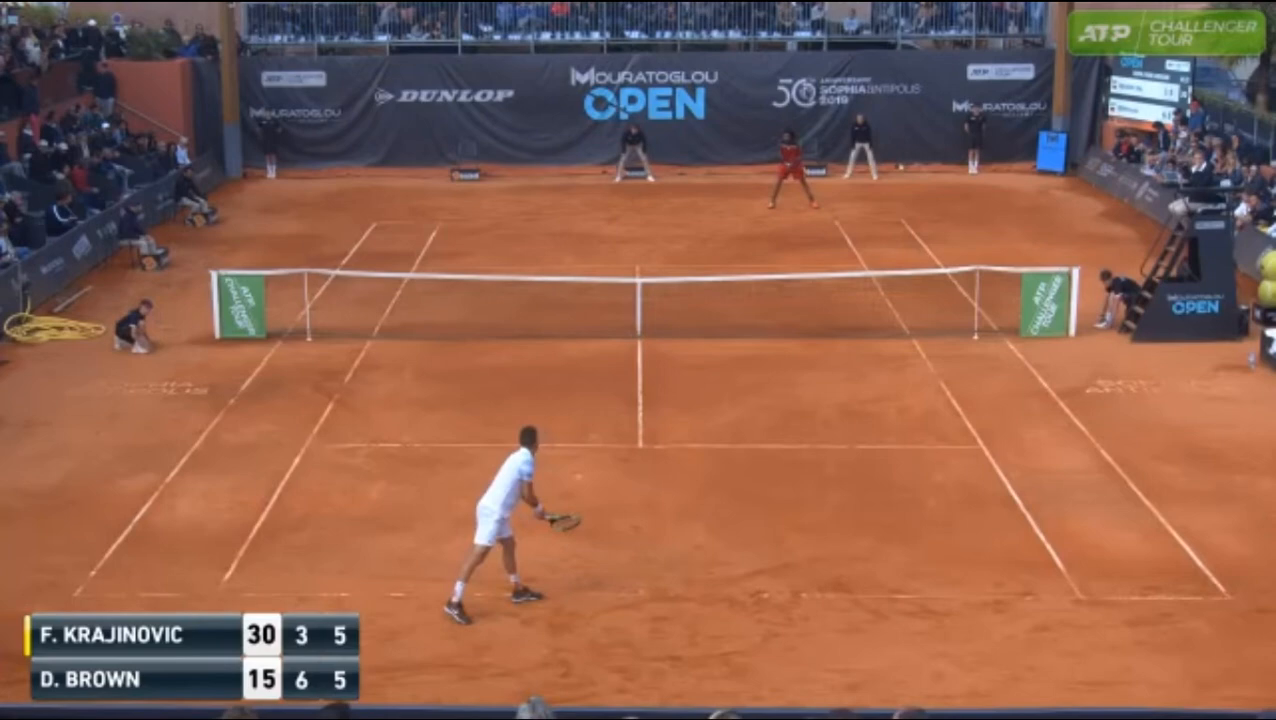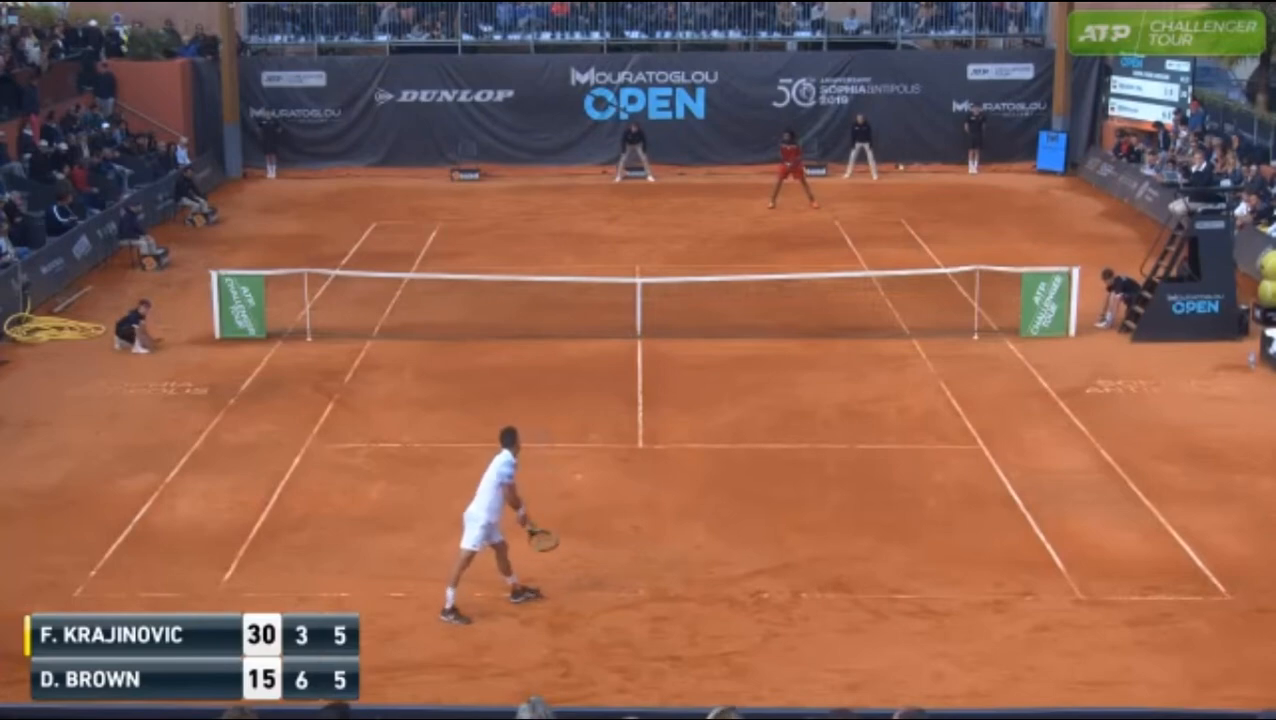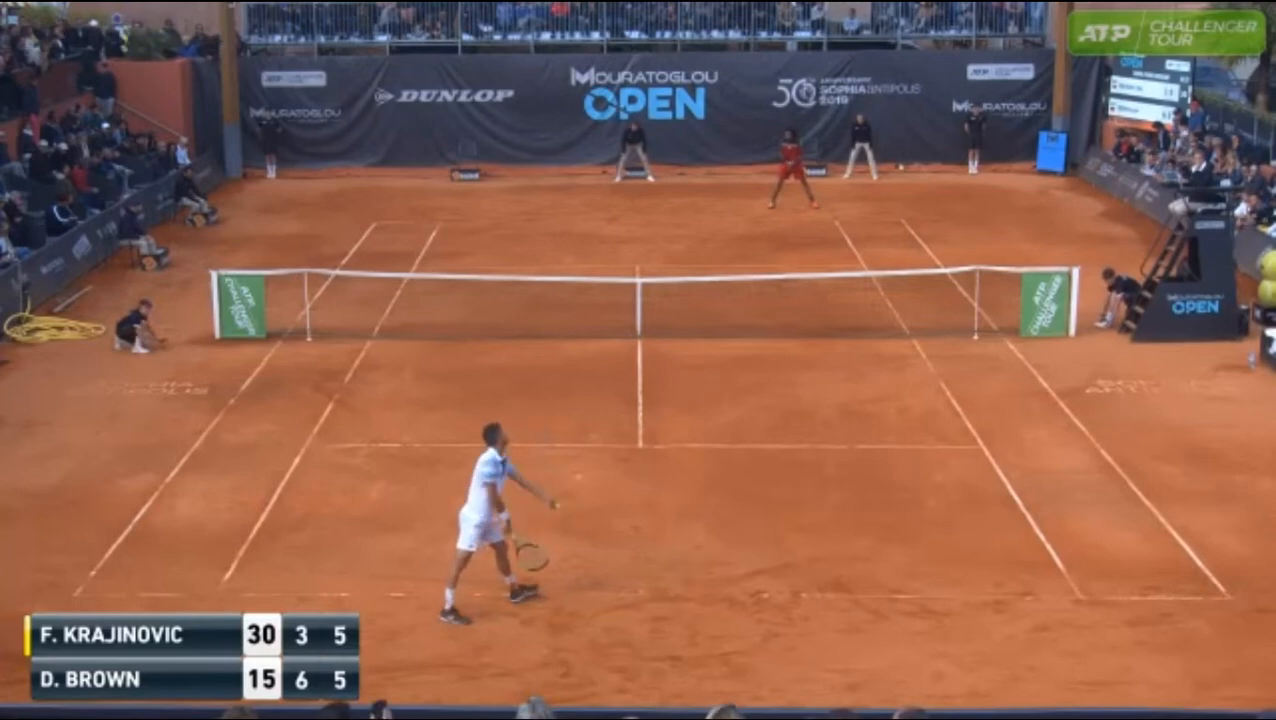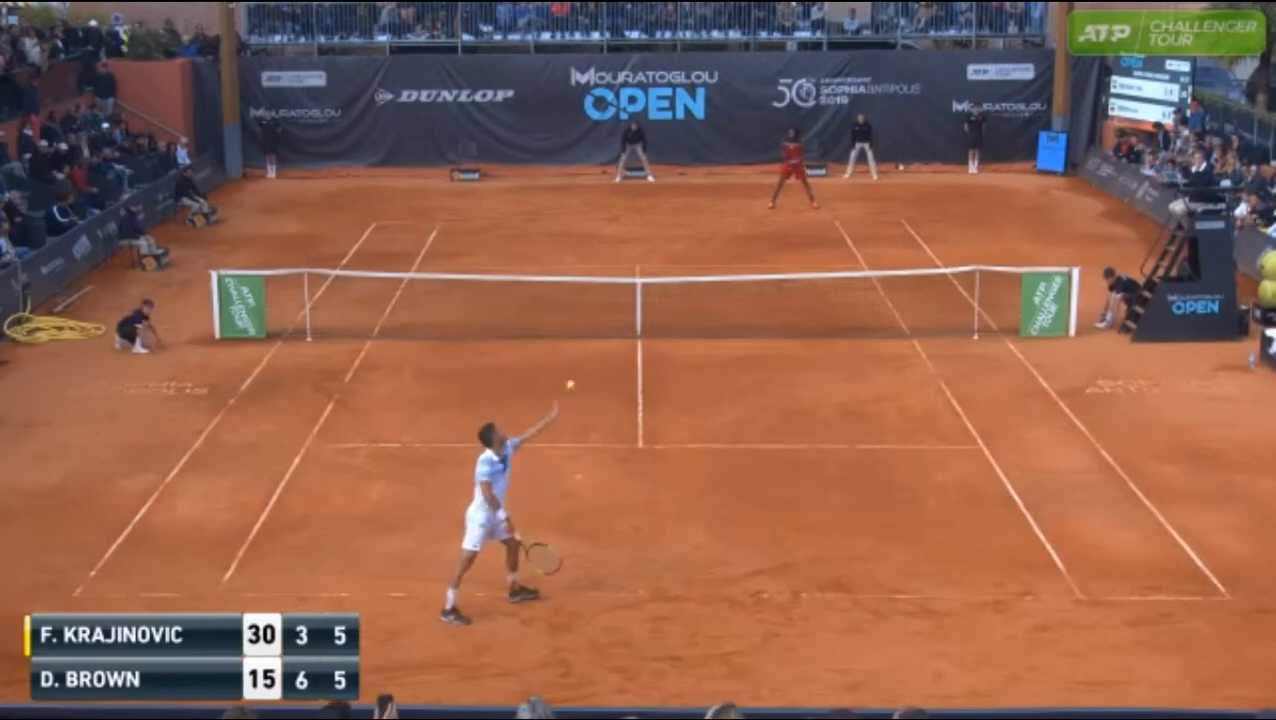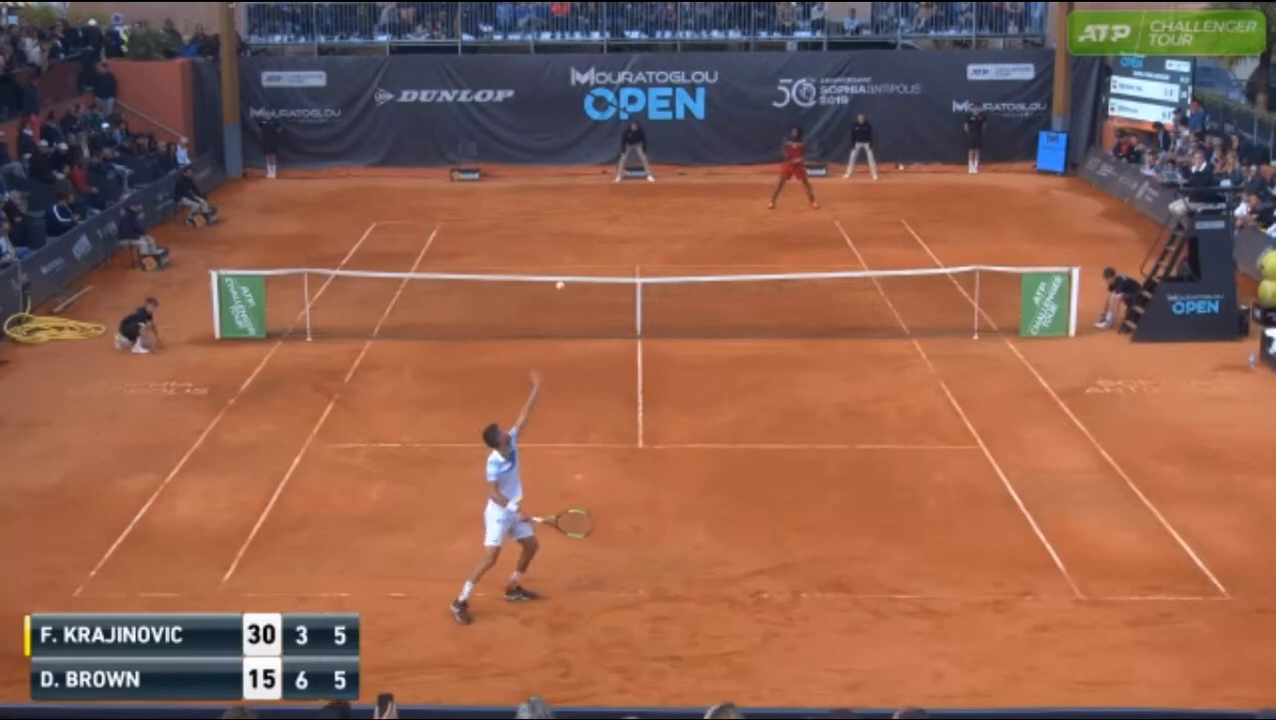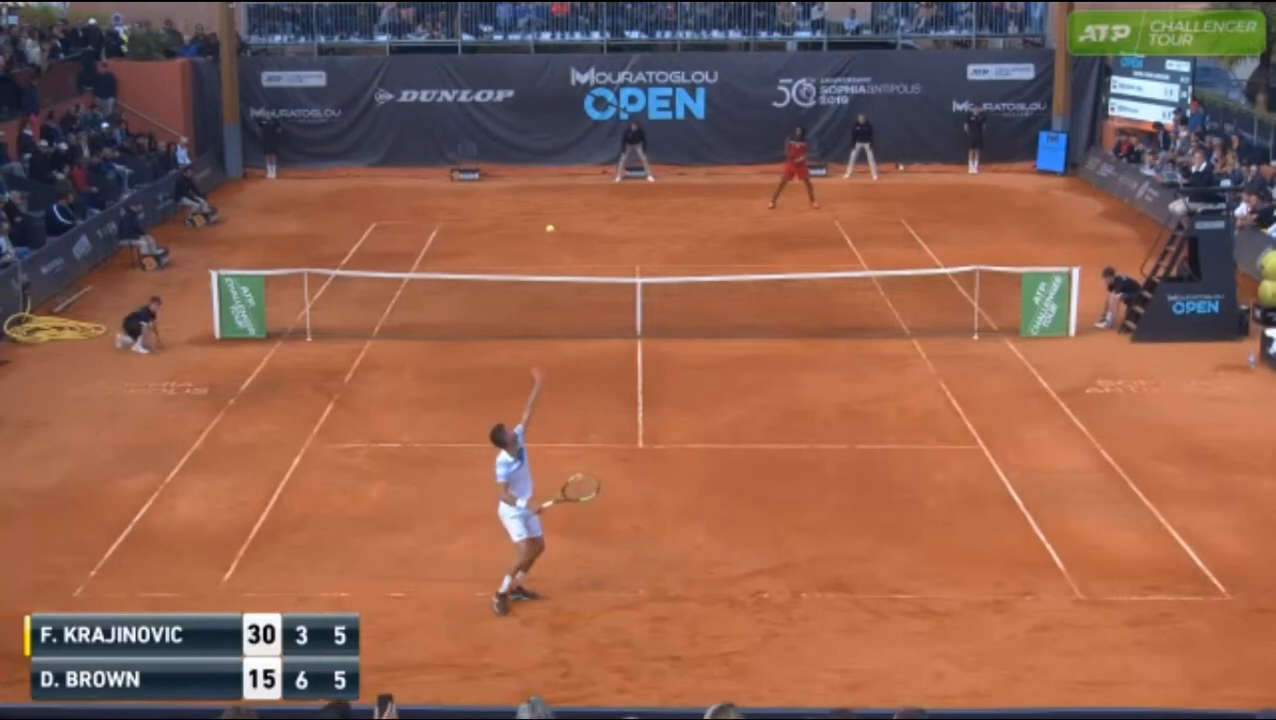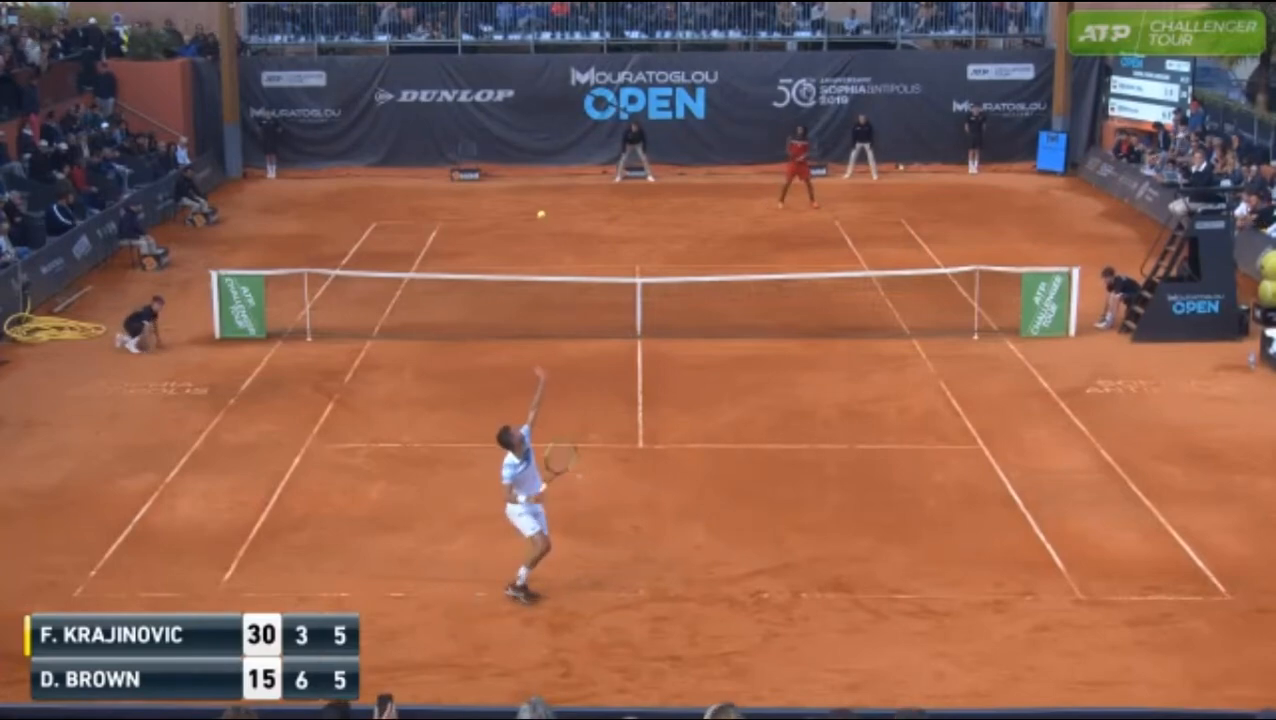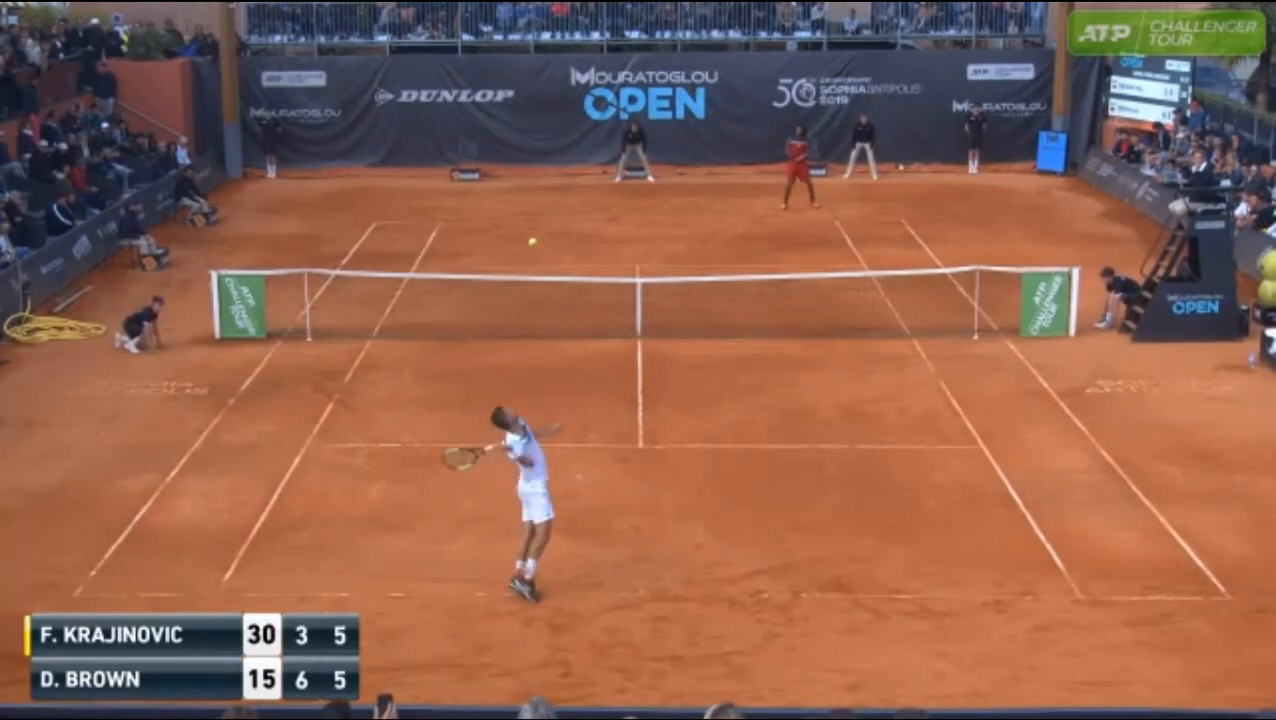
dt=0.2s
person 1, frame 1
left shoulder: (518, 457)
right shoulder: (527, 460)
right elbow: (528, 494)
left wrist: (535, 508)
right wrist: (539, 508)
left hip: (496, 511)
right hip: (492, 511)
left knee: (509, 544)
right knee: (479, 554)
left ankle: (519, 590)
right ankle: (454, 603)
person 1, frame 2
left shoulder: (507, 462)
right shoulder: (507, 463)
left elbow: (511, 493)
right elbow: (510, 496)
left wrist: (521, 515)
right wrist: (521, 512)
left hip: (489, 517)
right hip: (479, 517)
left knee: (502, 548)
right knee: (465, 560)
left ankle: (517, 590)
right ankle: (448, 609)
person 1, frame 3
left shoulder: (503, 460)
right shoulder: (487, 461)
left elbow: (522, 480)
right elbow: (492, 496)
left wrist: (544, 497)
right wrist: (505, 516)
left hip: (487, 518)
right hip: (473, 517)
left knee: (501, 548)
right knee: (462, 560)
left ankle: (515, 590)
right ankle: (448, 609)
person 1, frame 4
left shoulder: (506, 450)
right shoulder: (485, 461)
left elbow: (529, 434)
right elbow: (486, 494)
left wrist: (551, 416)
right wrist: (503, 515)
left hip: (500, 516)
right hip: (480, 516)
left knee: (514, 546)
right knee: (466, 560)
left ankle: (515, 589)
right ankle: (449, 609)
person 1, frame 5
left shoulder: (510, 442)
right shoulder: (493, 463)
left elbow: (524, 414)
right elbow: (493, 494)
left wrist: (536, 388)
right wrist: (515, 508)
left hip: (513, 511)
right hip: (498, 514)
left knee: (532, 546)
right knee: (490, 558)
left ankle: (513, 587)
right ankle: (461, 602)
person 1, frame 6
left shoulder: (518, 440)
right shoulder: (503, 463)
left elbow: (528, 409)
right elbow: (503, 495)
left wrist: (538, 384)
right wrist: (526, 504)
left hip: (526, 509)
right hip: (512, 511)
left knee: (538, 547)
right knee: (525, 553)
left ankle: (515, 587)
right ankle: (501, 594)
person 1, frame 7
left shoulder: (525, 440)
right shoulder: (509, 465)
left elbow: (532, 411)
right elbow: (508, 498)
left wrist: (542, 383)
right wrist: (524, 499)
left hip: (533, 507)
right hip: (520, 510)
left knee: (541, 548)
right knee: (542, 547)
left ankle: (517, 584)
right ankle: (517, 586)
person 1, frame 8
left shoulder: (520, 424)
right shoulder: (513, 443)
left elbow: (533, 435)
right elbow: (530, 462)
left wrist: (549, 430)
left hip: (532, 486)
right hip: (534, 487)
left knee: (530, 534)
right knee: (544, 531)
left ankle: (519, 577)
right ankle: (527, 579)
